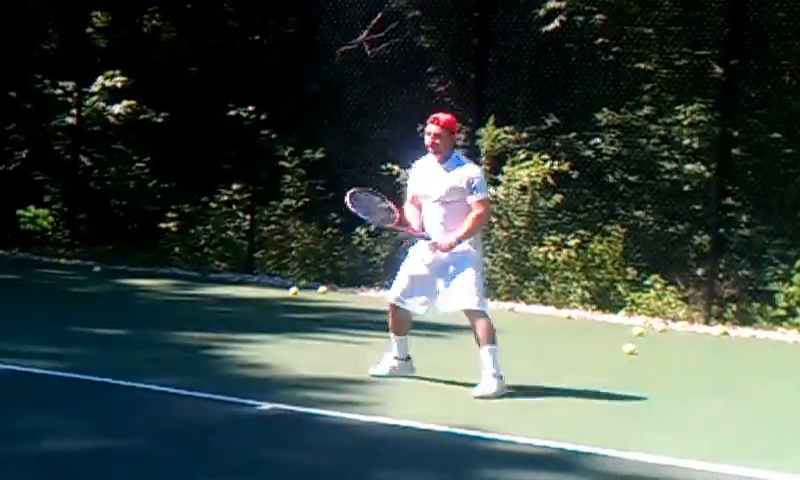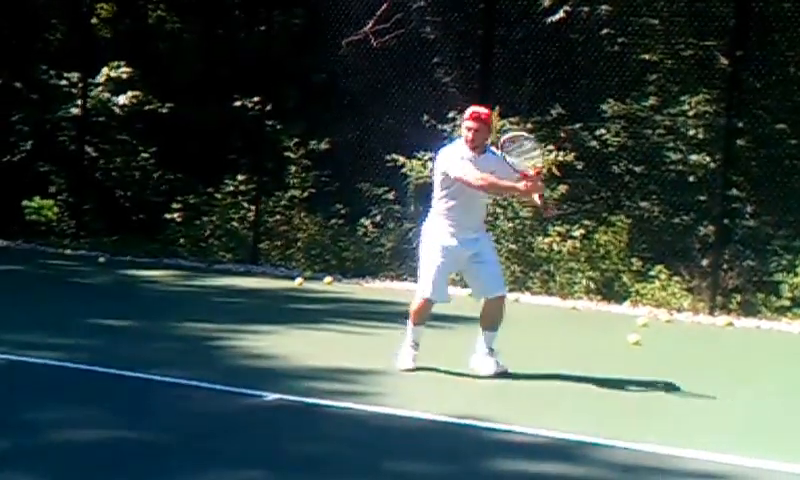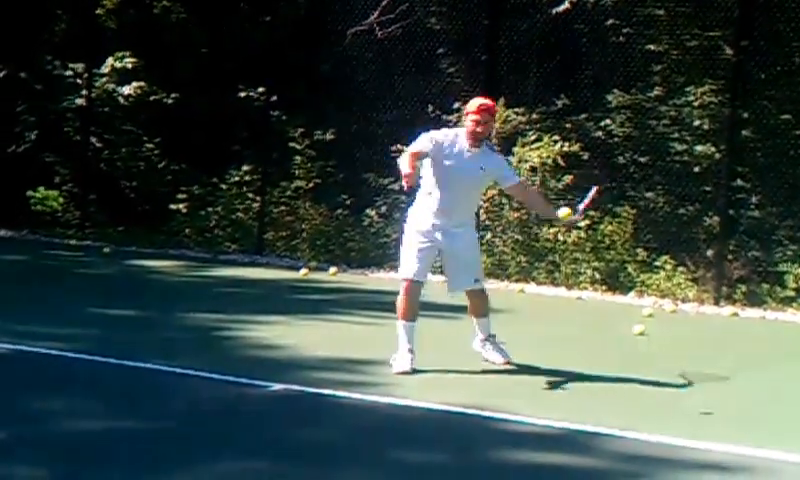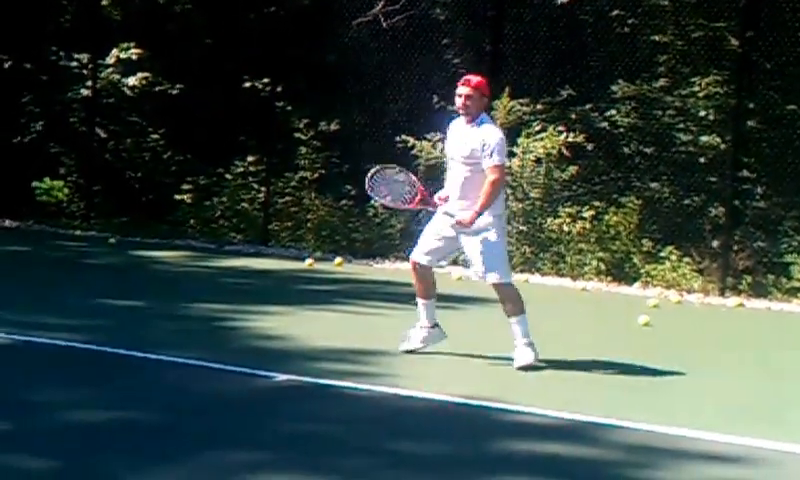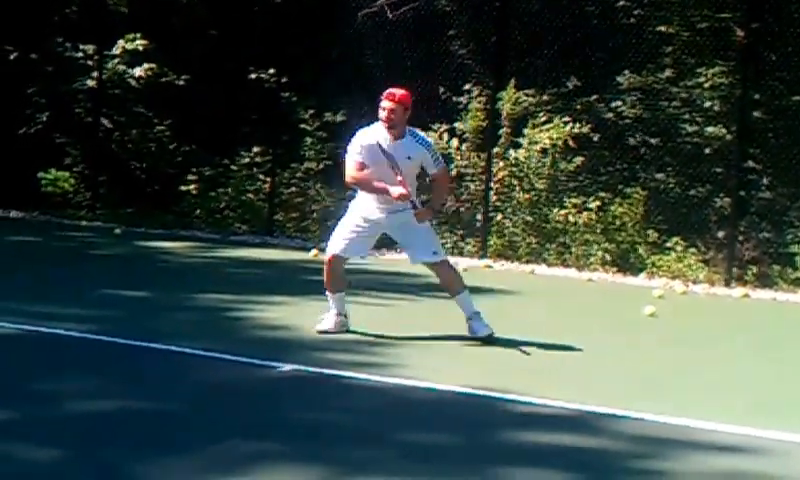
dt=0.7s
person 1, frame 1
left shoulder: (469, 171)
right shoulder: (420, 168)
left elbow: (481, 213)
right elbow: (411, 204)
left wrist: (454, 241)
right wrist: (413, 223)
left hip: (462, 251)
right hip: (426, 250)
left knee: (474, 309)
right knee: (396, 304)
left ankle: (492, 375)
right ankle: (401, 359)
person 1, frame 2
left shoulder: (495, 159)
right shoulder: (450, 155)
left elbow: (521, 183)
right elbow: (478, 181)
left wrist: (536, 191)
right wrist: (516, 188)
left hip: (476, 238)
right hip: (441, 236)
left knee: (496, 296)
right knee: (426, 297)
left ankle: (483, 353)
right ankle: (410, 345)
person 1, frame 3
left shoulder: (493, 159)
right shoulder: (441, 139)
left elbow: (521, 189)
right elbow: (410, 155)
left wrist: (552, 213)
right wrist: (408, 169)
left hip: (459, 231)
right hip: (424, 224)
left knee: (472, 289)
right knee: (411, 283)
left ankle: (485, 339)
right ankle: (405, 350)
person 1, frame 4
left shoulder: (491, 134)
right shoulder: (454, 126)
left elbow: (496, 178)
left wrist: (475, 214)
right wrist: (445, 190)
left hip: (483, 218)
right hip: (450, 214)
left knee: (498, 280)
right knee: (419, 263)
left ankle: (524, 343)
right ankle: (429, 327)
person 1, frame 5
left shoulder: (421, 144)
right shoulder: (364, 137)
left elbow: (442, 179)
right elbow: (352, 176)
left wrist: (431, 207)
right wrist: (389, 189)
left hip: (404, 213)
right hip: (366, 209)
left knee: (440, 262)
right knee: (333, 257)
left ankle: (472, 316)
right ankle: (337, 314)
